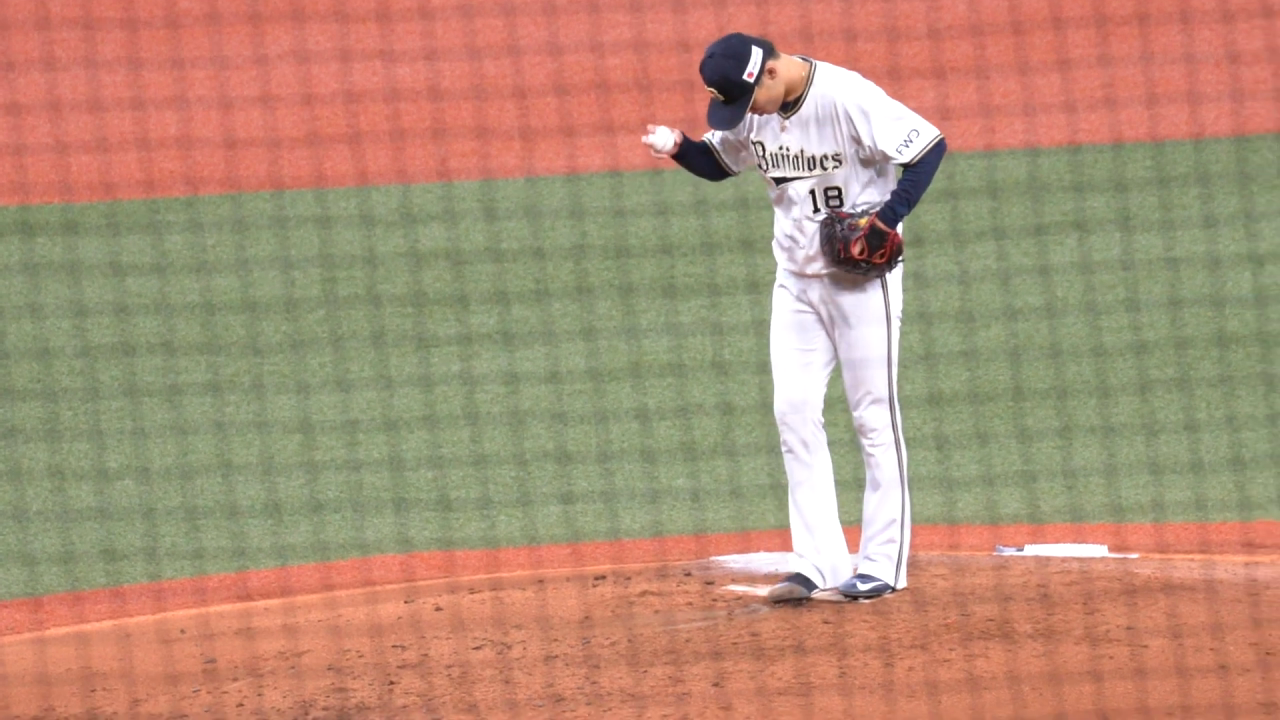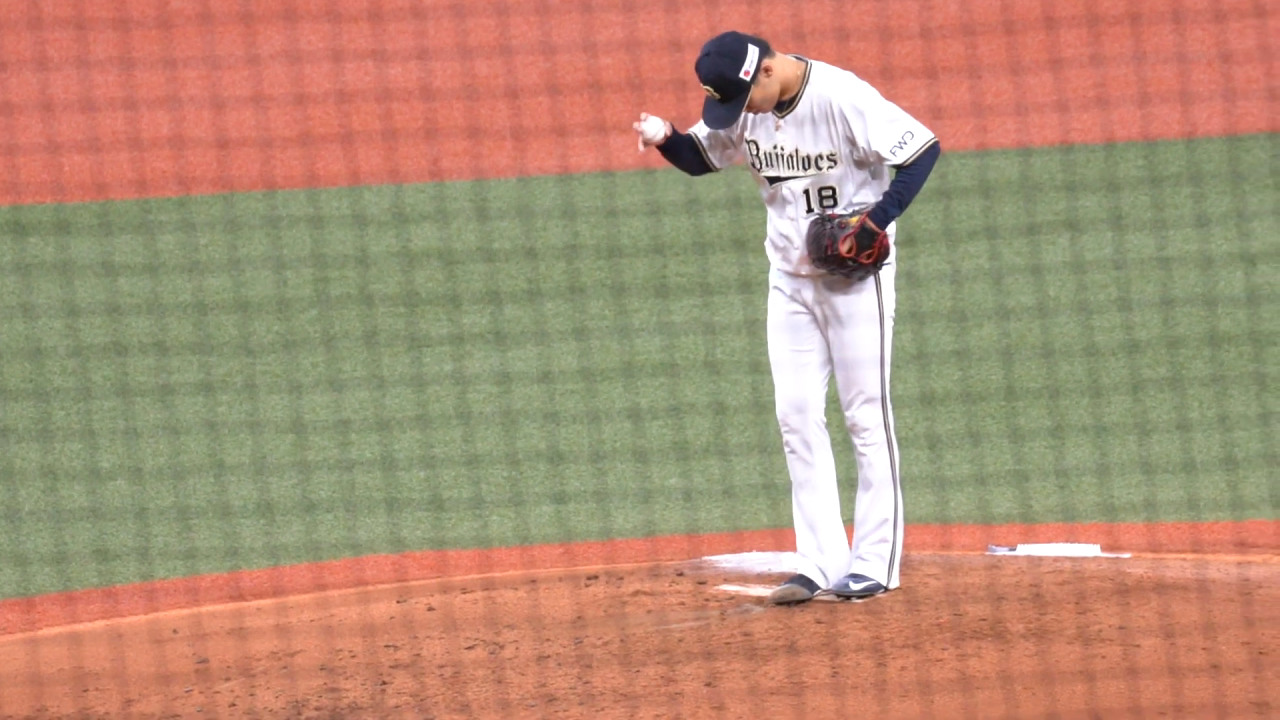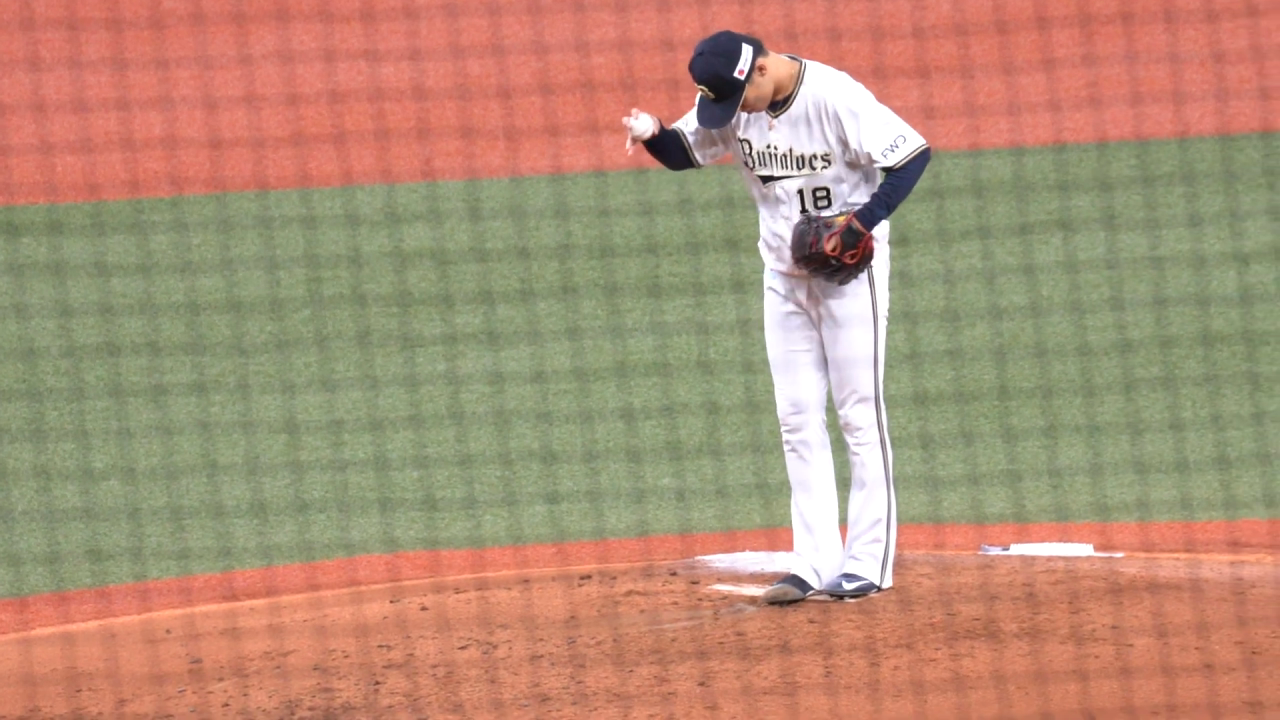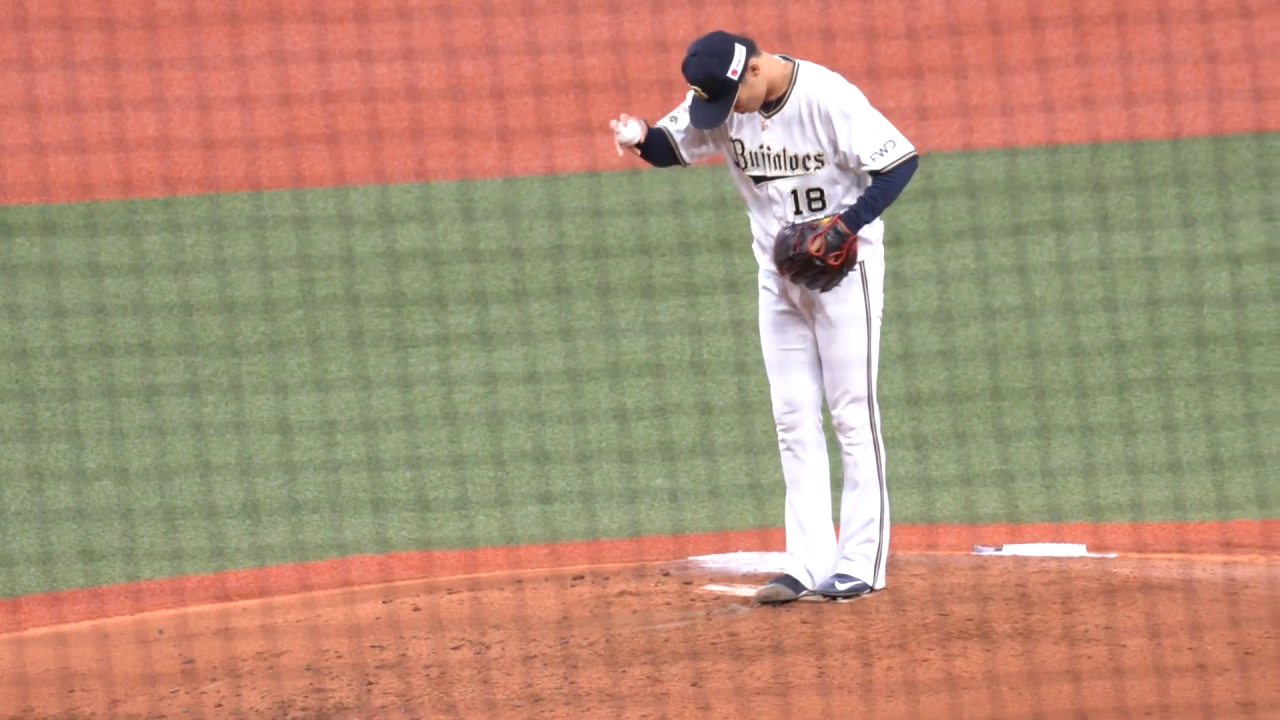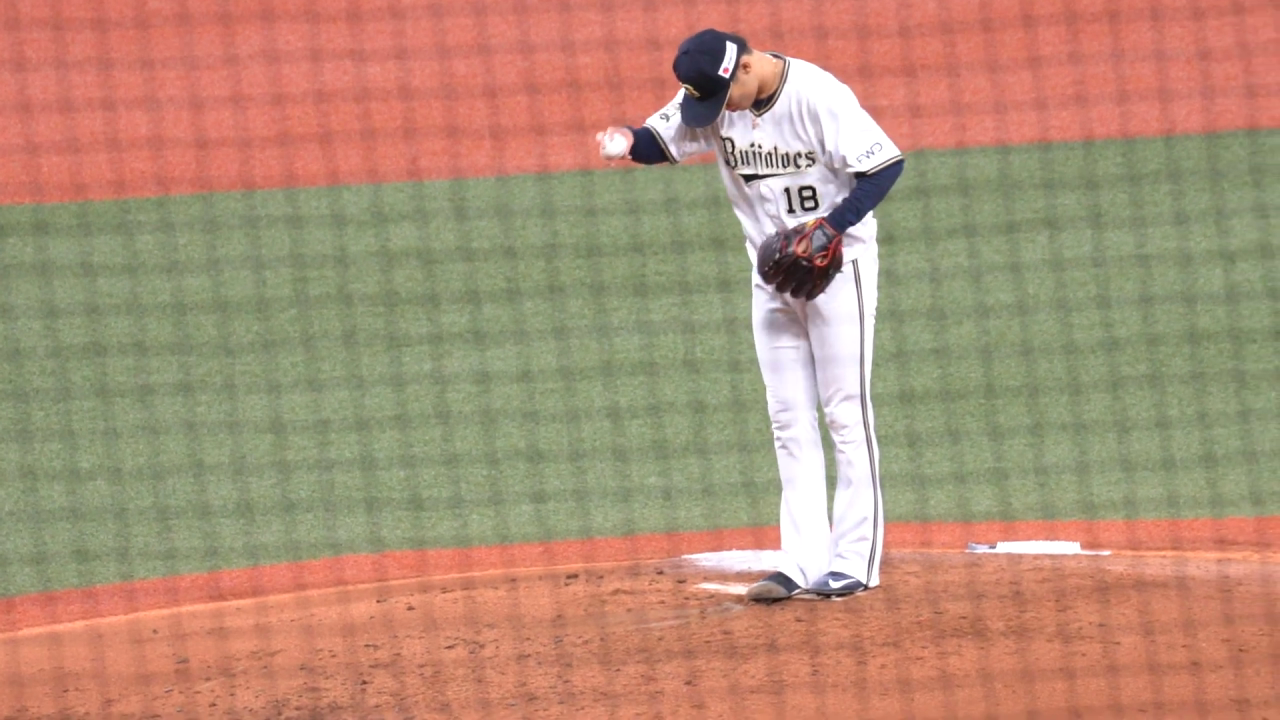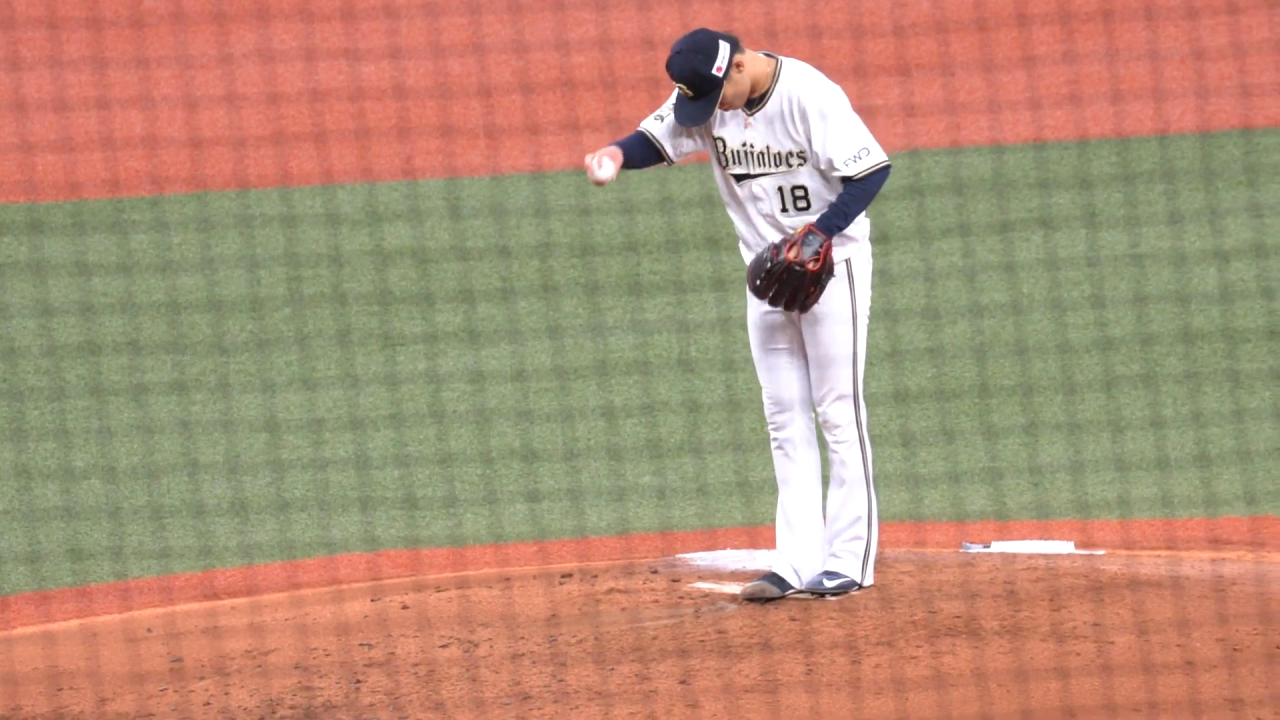
dt=0.2s
person 1, frame 1
left shoulder: (846, 96)
right shoulder: (749, 107)
left elbow: (930, 145)
right elbow: (719, 162)
left wrist: (887, 218)
right wrist: (678, 147)
left hip: (863, 276)
right hip: (796, 280)
left knee: (873, 416)
right knee: (794, 413)
left ankle: (883, 563)
right ankle: (819, 562)
person 1, frame 2
left shoulder: (842, 96)
right shoulder: (741, 105)
left elbow: (924, 148)
right elbow: (703, 158)
left wrist: (879, 219)
right wrist: (666, 138)
left hip: (856, 275)
right hip: (790, 278)
left knee: (865, 416)
right knee: (795, 416)
left ankle: (875, 562)
right ankle: (822, 562)
person 1, frame 3
left shoulder: (835, 97)
right shoulder: (732, 103)
left elbow: (914, 153)
right elbow: (685, 153)
left wrist: (865, 220)
right wrist: (653, 133)
left hip: (849, 274)
right hip: (784, 278)
left knee: (859, 416)
right knee: (797, 418)
left ankle: (868, 563)
right ankle: (816, 563)
person 1, frame 4
left shoulder: (828, 97)
right shoulder: (720, 99)
left elbow: (902, 160)
right elbow: (672, 148)
left wrist: (850, 223)
right wrist: (640, 135)
left hip: (844, 272)
right hip: (778, 277)
left knee: (852, 415)
right knee: (793, 418)
left ankle: (862, 563)
right ankle: (809, 563)
person 1, frame 5
left shoulder: (818, 95)
right shoulder: (710, 96)
left elbow: (887, 163)
right elbow: (660, 142)
left wrist: (833, 225)
right wrist: (626, 140)
left hip: (836, 268)
right hip: (771, 275)
left knee: (845, 413)
right knee: (788, 417)
left ankle: (855, 561)
right ankle: (802, 561)
person 1, frame 6
left shoulder: (810, 94)
right shoulder: (705, 96)
left elbow: (874, 168)
right elbow: (655, 141)
left wrist: (821, 231)
right wrist: (617, 152)
left hip: (831, 267)
left knee: (838, 413)
right knee: (784, 417)
left ankle: (848, 560)
right ankle: (798, 563)
